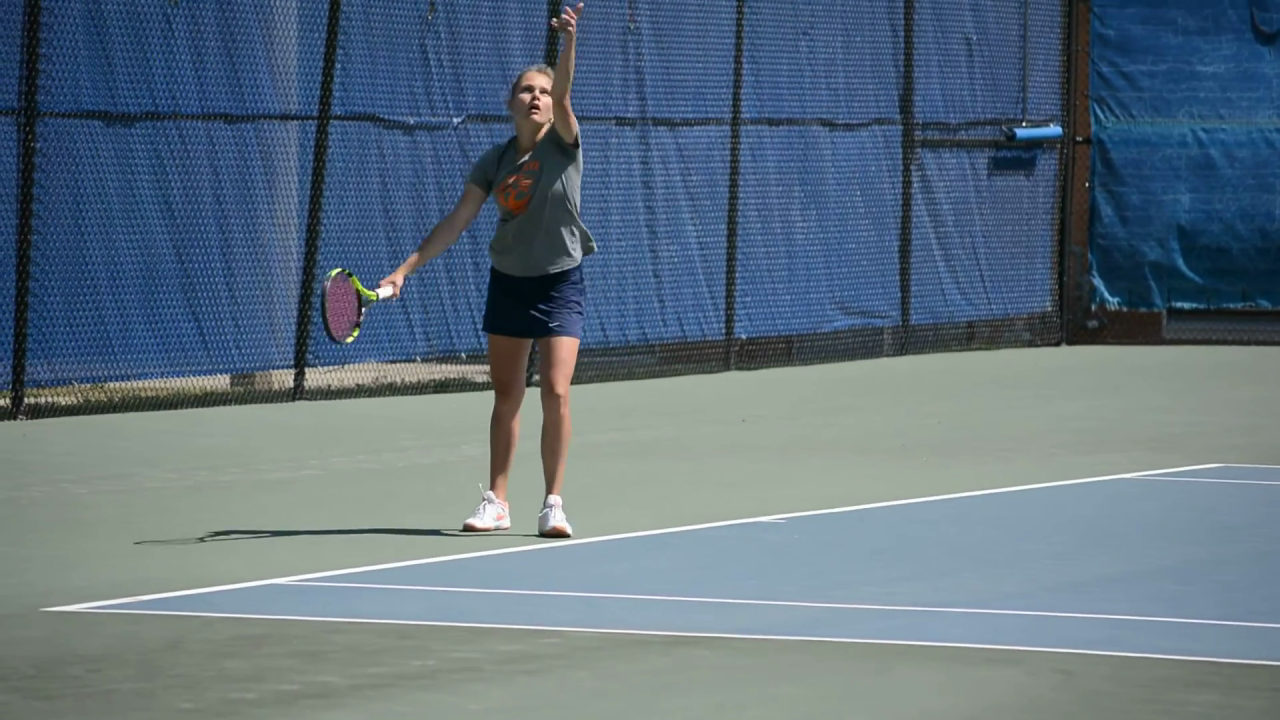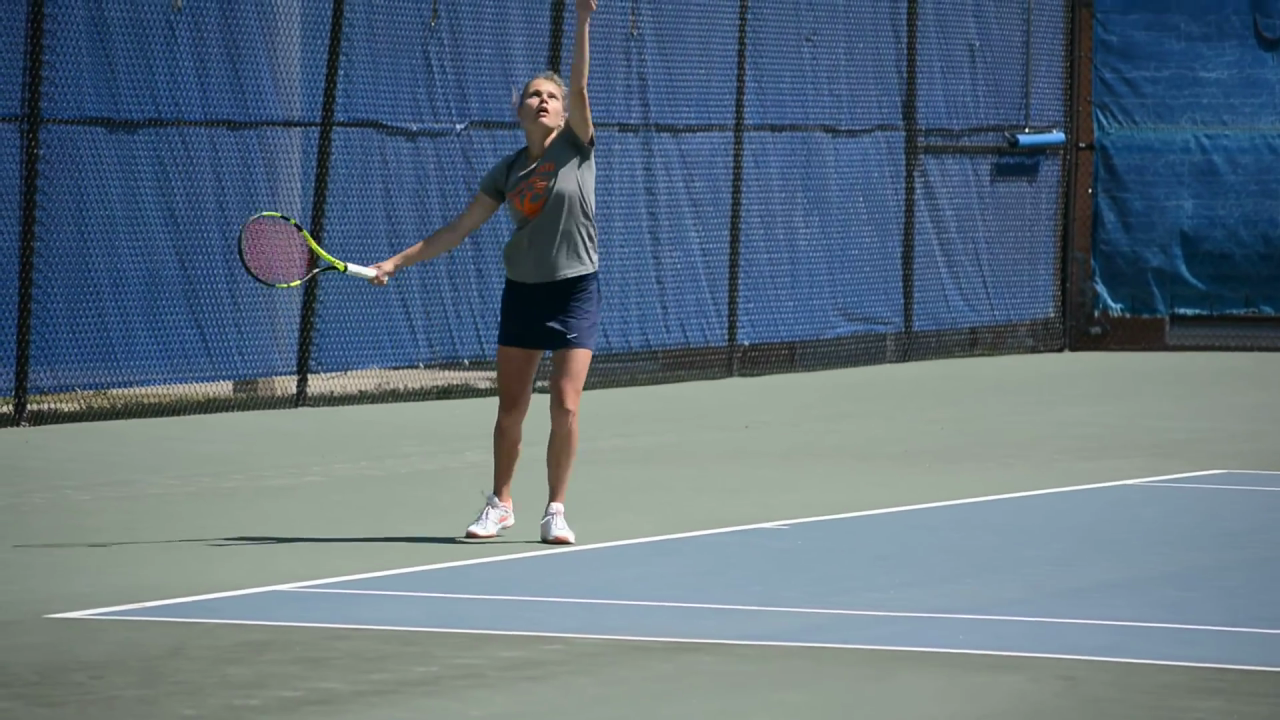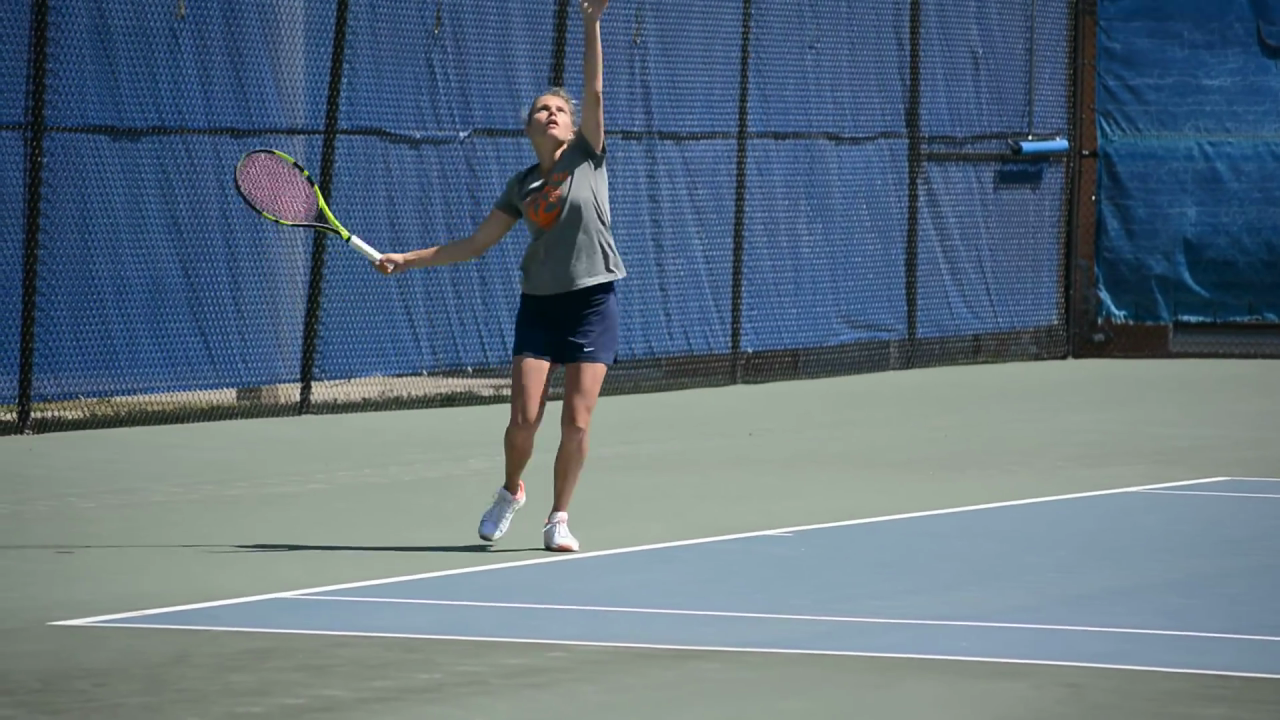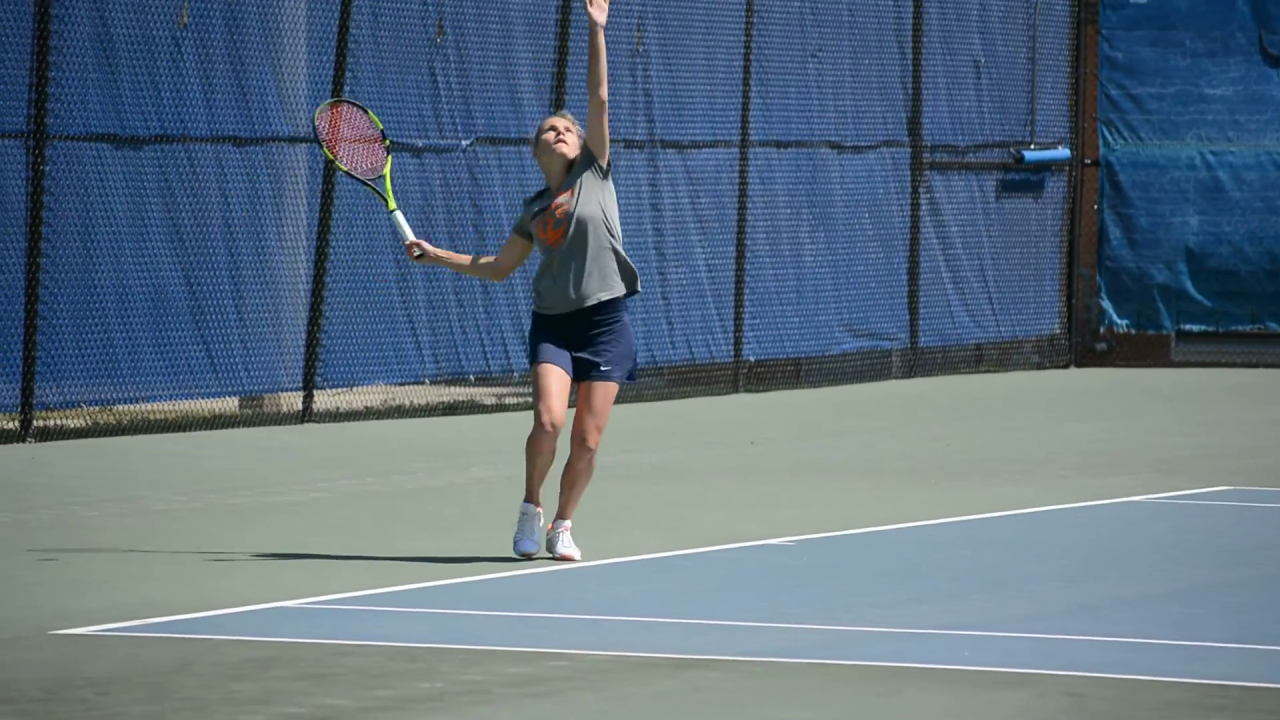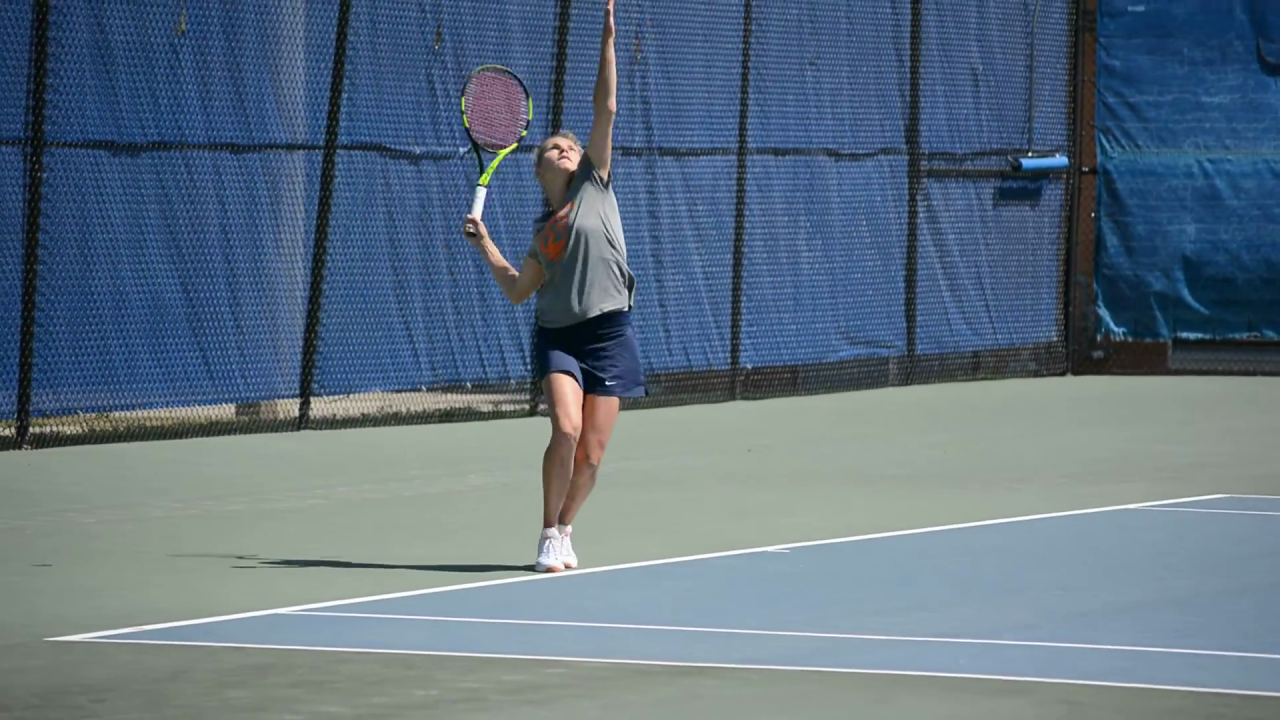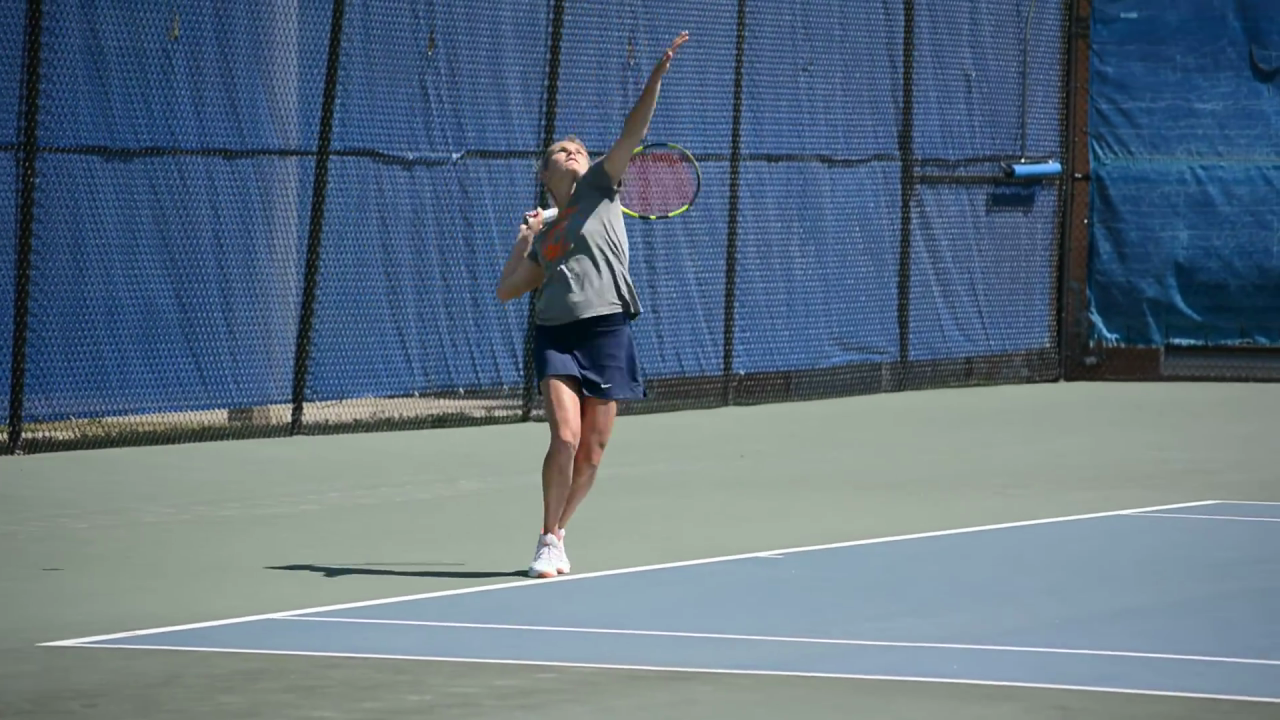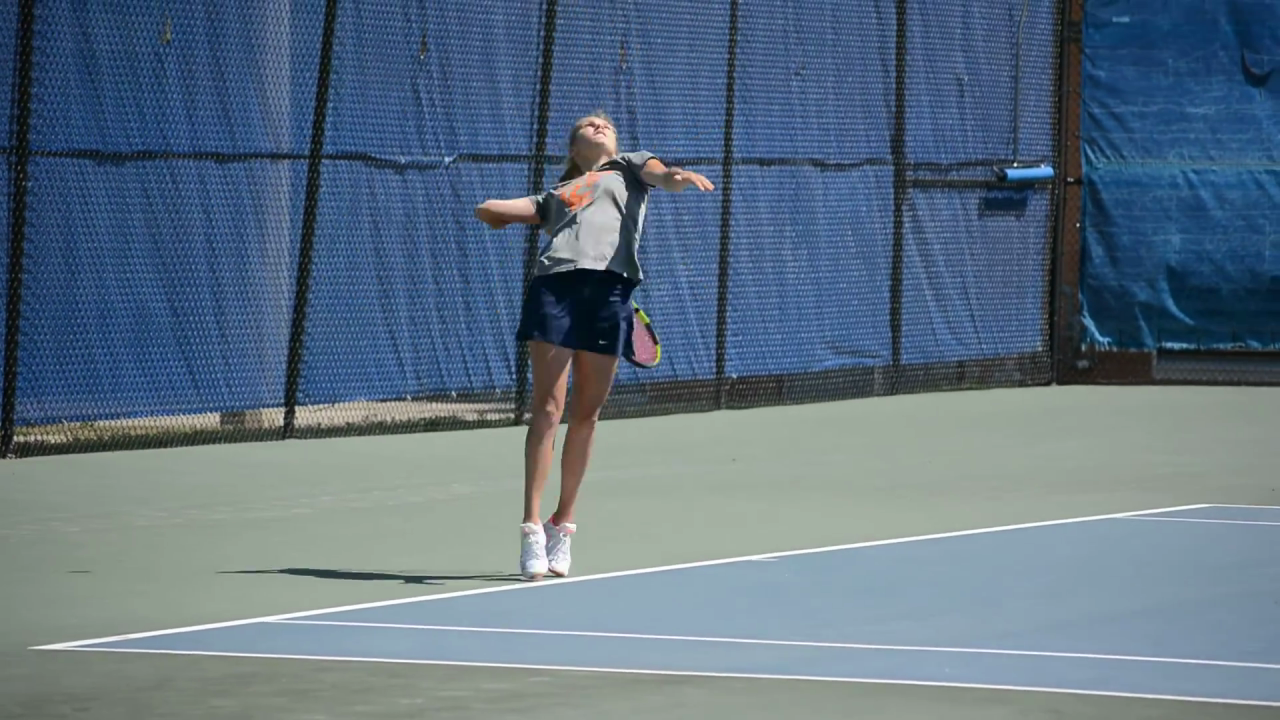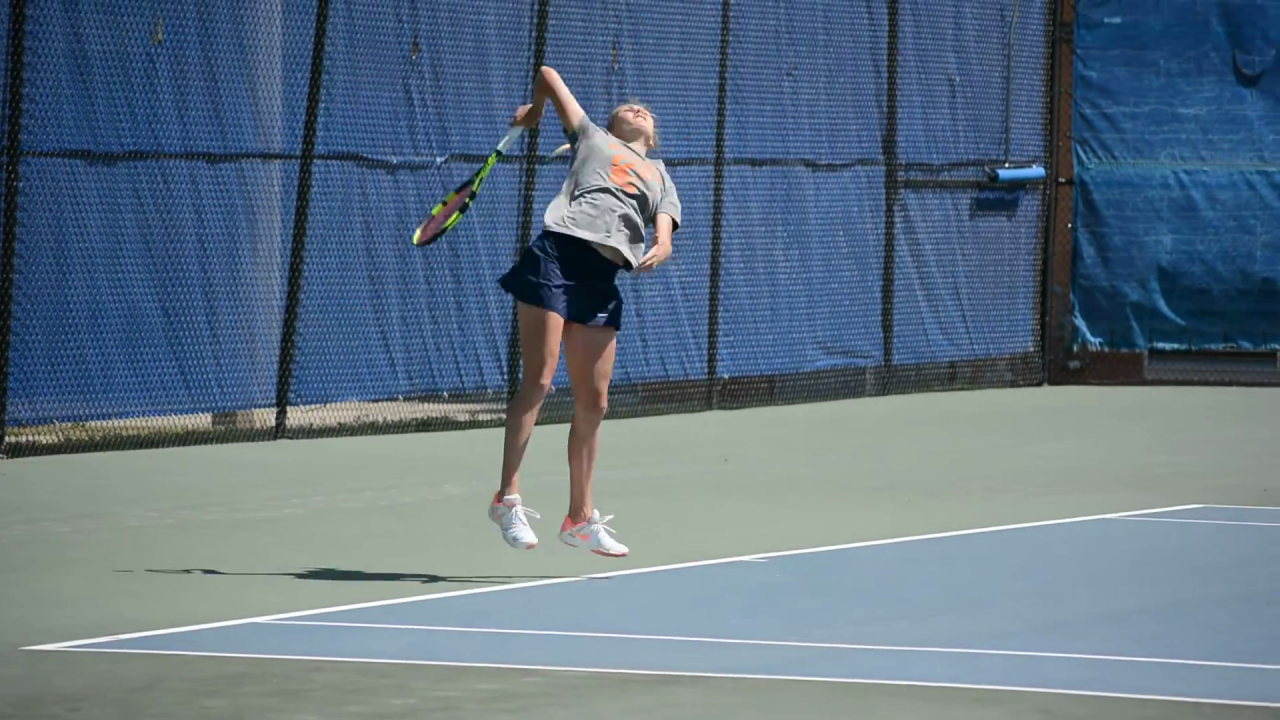
dt=0.1s
person 1, frame 1
left shoulder: (564, 141)
right shoulder: (492, 162)
left elbow: (564, 95)
right elbow: (454, 224)
right wrist: (405, 268)
left hip: (559, 284)
right hip: (509, 283)
left knee: (556, 392)
right knee: (506, 397)
left ankle: (552, 502)
right ankle: (495, 500)
person 1, frame 2
left shoulder: (576, 148)
right shoulder: (505, 171)
left elbow: (579, 87)
right elbow: (458, 230)
right wrist: (395, 262)
left hip: (575, 291)
right hip: (523, 293)
left knee: (565, 404)
right knee: (511, 409)
left ankle: (555, 511)
right ankle: (500, 502)
person 1, frame 3
left shoulder: (588, 157)
right shoulder: (521, 186)
left elbow: (594, 91)
right elbow: (475, 245)
right wrist: (407, 259)
left hip: (592, 303)
right hip: (541, 305)
left knee: (578, 420)
right knee: (525, 418)
left ankle: (558, 519)
right ankle: (511, 491)
person 1, frame 4
left shoulder: (594, 171)
right shoulder: (534, 208)
left elbow: (599, 100)
right elbow: (497, 267)
right wrist: (437, 254)
left hip: (603, 319)
right hip: (550, 323)
left knee: (588, 440)
right knee: (548, 424)
left ankle: (562, 526)
right ankle: (533, 504)
person 1, frame 5
left shoulder: (593, 185)
right shoulder: (544, 227)
left elbow: (604, 107)
right elbow: (518, 290)
right wrist: (484, 241)
left hip: (609, 332)
right hip: (558, 338)
left knee: (590, 454)
right knee: (566, 430)
left ankle: (561, 531)
right ankle: (550, 533)
person 1, frame 6
left shoulder: (599, 184)
right shoulder: (538, 238)
left elbow: (635, 126)
right elbow: (507, 292)
left wrist: (658, 72)
right wrist: (524, 242)
left hip: (608, 333)
right hip: (555, 338)
left knee: (591, 455)
right knee: (565, 441)
left ankle: (555, 530)
right ankle: (547, 537)
person 1, frame 7
left shoulder: (627, 166)
right shoulder: (555, 193)
left elbow: (657, 172)
right elbow: (487, 210)
left wrist: (680, 175)
right wrist: (511, 213)
left hip: (607, 291)
right hip: (554, 284)
left knee: (584, 418)
right knee: (547, 412)
left ankle: (560, 525)
right ankle: (531, 530)
person 1, frame 8
left shoulder: (662, 183)
right shoulder: (593, 139)
left elbow: (664, 237)
right elbow: (548, 75)
left wrist: (656, 251)
right wrist: (533, 108)
left hip: (596, 280)
right hip: (558, 253)
left knee: (594, 399)
right knee: (537, 384)
left ankle: (579, 517)
right ankle: (507, 498)
